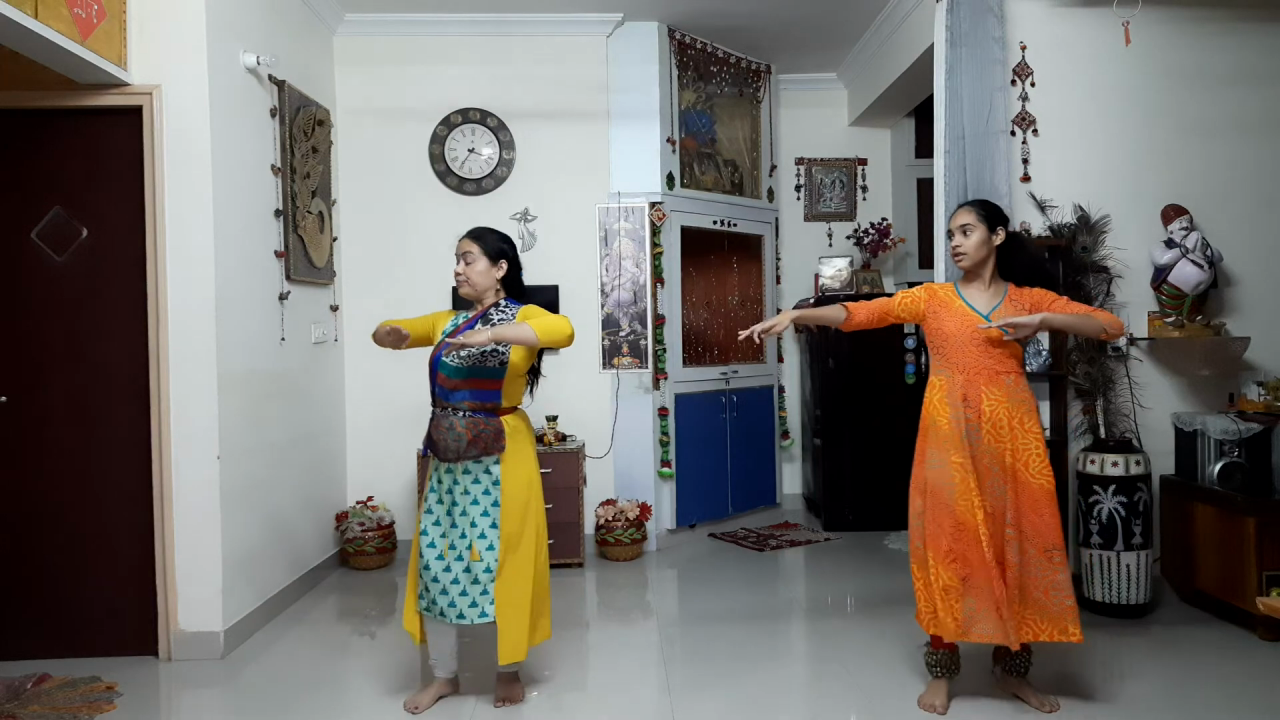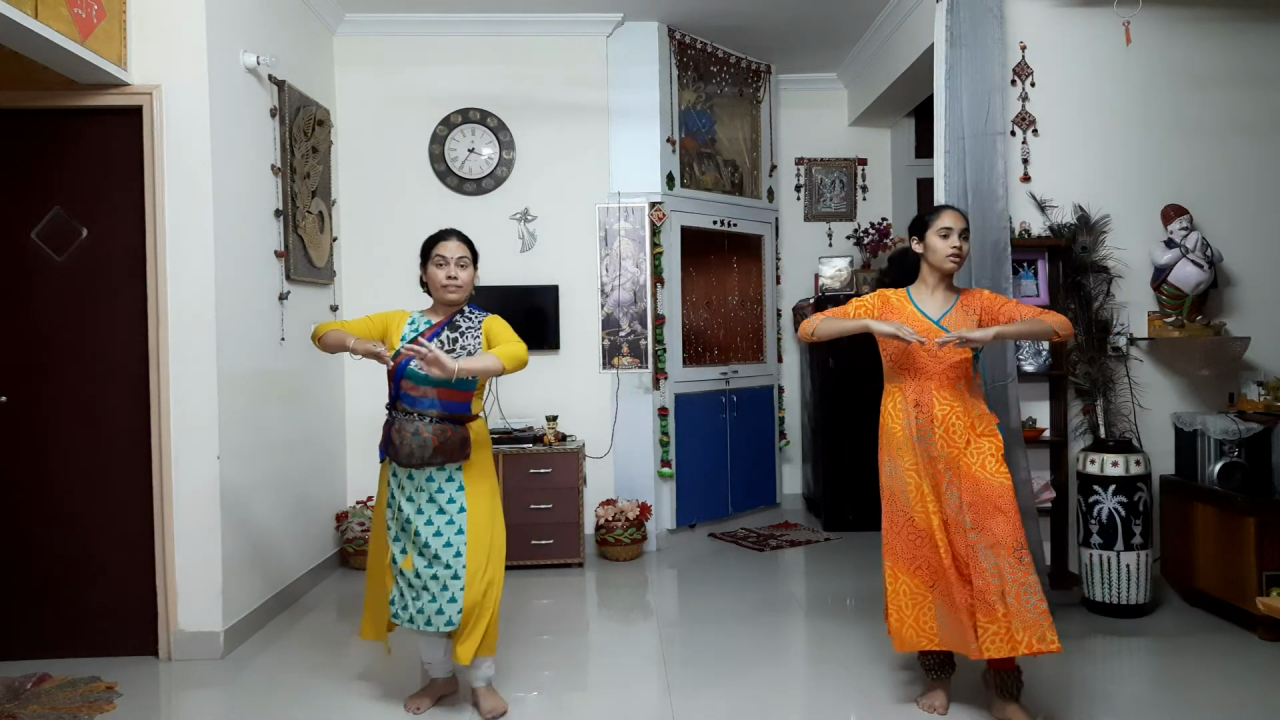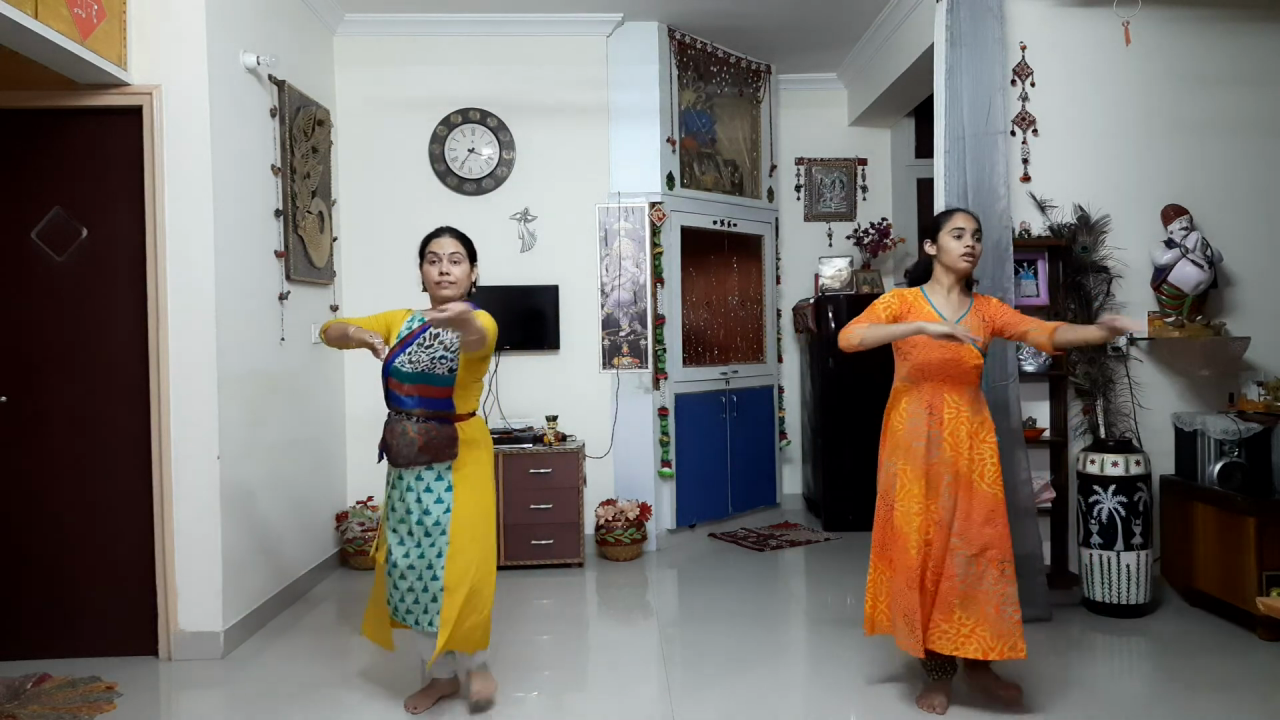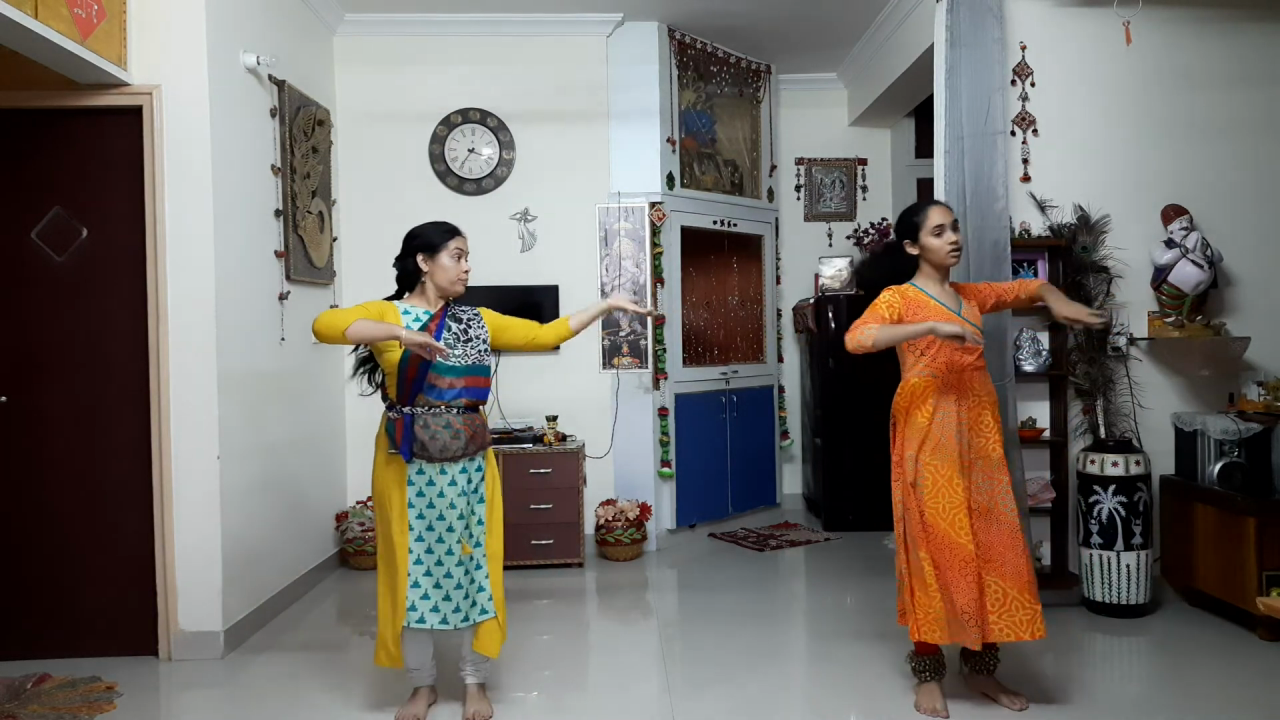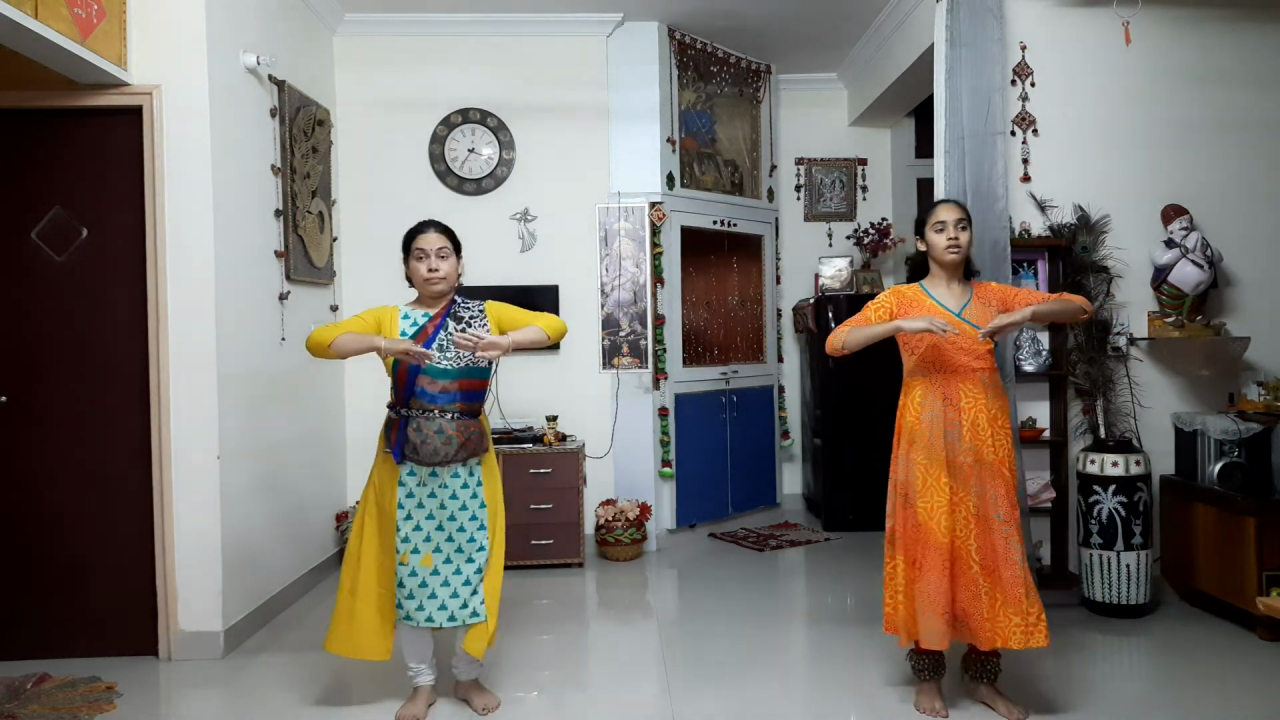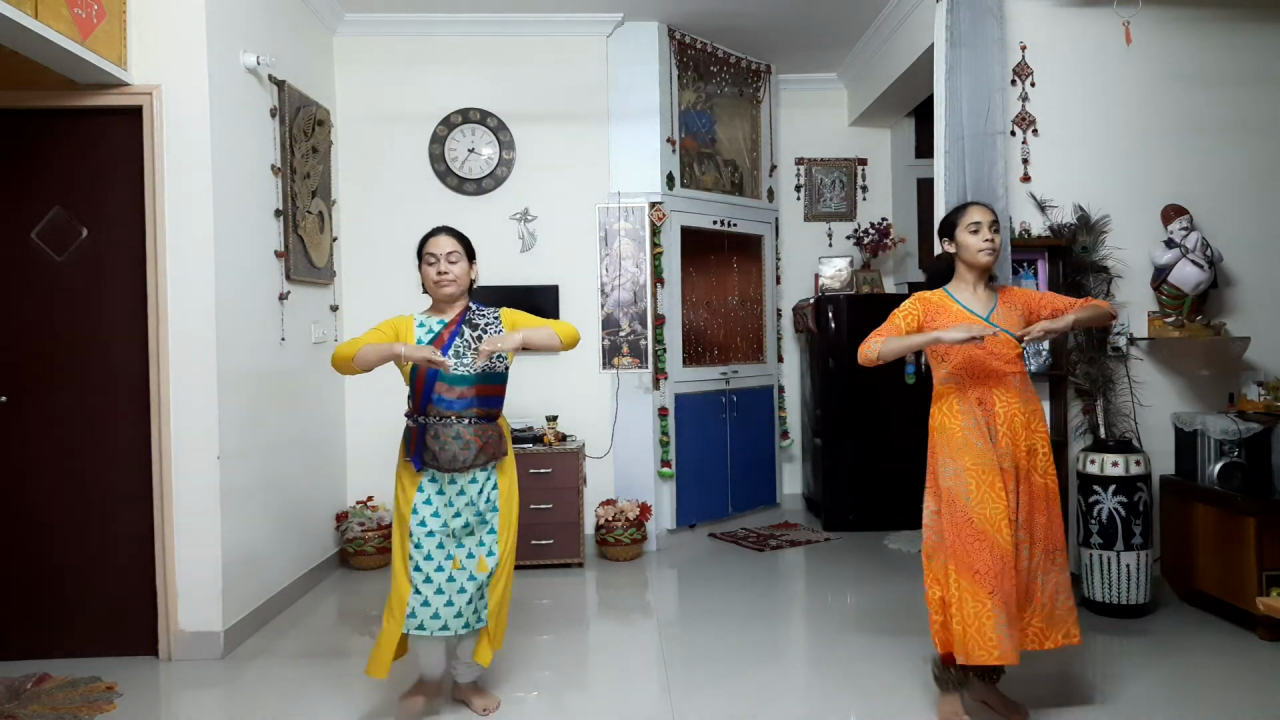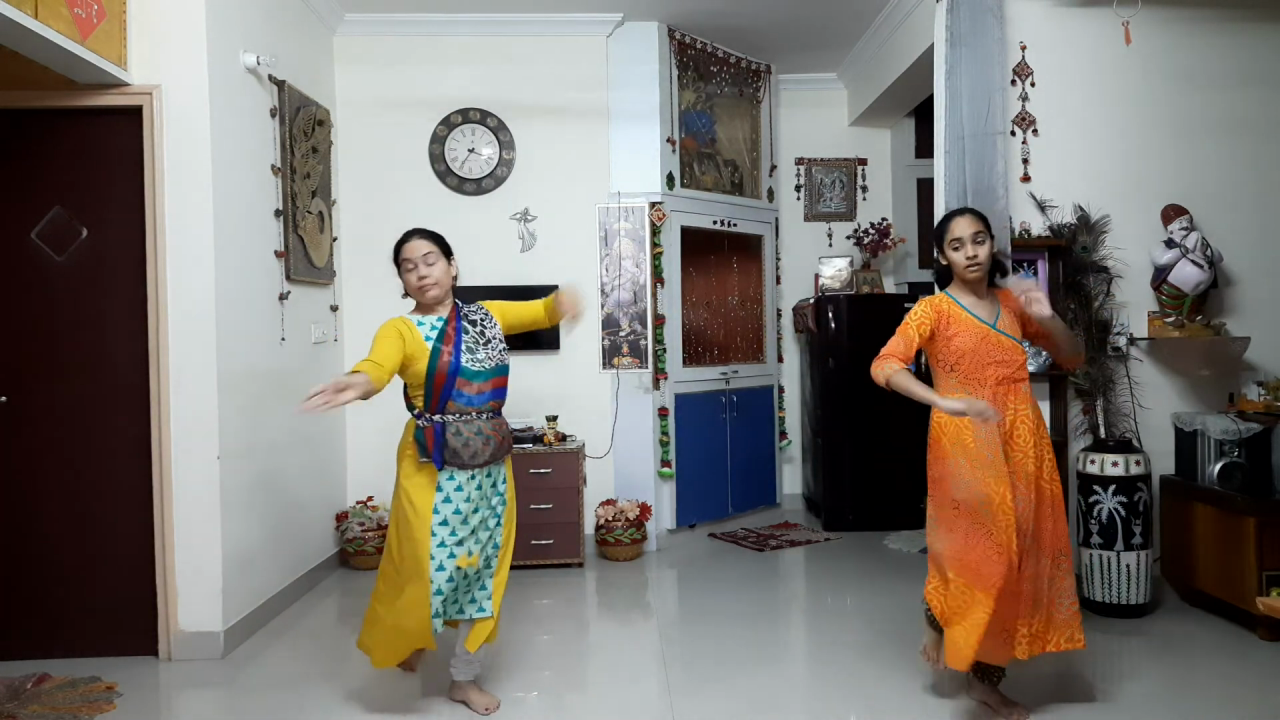
dt=0.7s
person 1, frame 1
left shoulder: (1029, 298)
right shoulder: (930, 297)
left elbow: (1111, 326)
right elbow: (859, 313)
left wrist: (1044, 319)
right wrist: (797, 314)
left hip: (1012, 434)
right hip: (949, 433)
left knee: (1023, 541)
right knee: (950, 544)
left ankle: (1012, 669)
right ankle: (941, 670)
person 1, frame 2
left shoulder: (979, 303)
right shoulder: (883, 302)
left elbow: (1061, 327)
right elbow: (808, 328)
left wrist: (993, 333)
right wrist: (871, 325)
left hip: (970, 440)
right hip: (909, 443)
left knee: (997, 548)
right knee: (920, 553)
right ankle: (937, 674)
person 1, frame 3
left shoulder: (987, 309)
right shoulder: (901, 300)
left elbow: (1046, 334)
right elbow: (848, 338)
left wrist: (1103, 330)
right wrist: (919, 326)
left hip: (969, 439)
right hip: (913, 439)
left knee: (977, 544)
right knee: (918, 546)
left ankle: (978, 663)
right ankle: (938, 670)
person 1, frame 4
left shoulder: (972, 295)
right shoulder: (896, 297)
left elbow: (1033, 287)
right elbow: (856, 339)
left wrist: (1062, 304)
right wrist: (936, 327)
left hip: (980, 430)
right hip: (927, 433)
left knee: (993, 543)
right knee: (936, 546)
left ankle: (982, 669)
right ankle: (928, 675)
person 1, frame 5
left shoulder: (994, 295)
right shoulder: (900, 298)
left elbow: (1081, 307)
right elbow: (836, 342)
left wrist: (1026, 313)
right wrist: (901, 325)
left hip: (985, 435)
right hip: (927, 435)
left knee: (990, 548)
right knee: (926, 546)
left ankle: (983, 676)
right ankle: (927, 676)
person 1, frame 6
left shoulder: (1020, 301)
right shoulder: (926, 304)
left elbow: (1104, 311)
right elbow: (868, 353)
left wrist: (1066, 320)
right wrist: (941, 336)
left hip: (1021, 439)
right hip: (962, 439)
left knee: (1016, 553)
right knee: (968, 553)
left ankle: (985, 677)
person 1, frame 7
left shoulder: (1014, 303)
right shoulder: (932, 310)
left elbow: (1073, 359)
right elbow: (883, 367)
left wrist: (1047, 320)
right wrist: (939, 398)
left hip: (1023, 446)
right hip: (966, 448)
left knee: (1025, 554)
right knee: (977, 552)
left ankle: (984, 677)
right ankle: (938, 620)
person 2, frame 1
left shoulder: (522, 316)
right shoulder: (446, 323)
left elbow: (563, 330)
right elbow: (386, 332)
left wrist: (490, 333)
right wrist: (391, 333)
left hip: (501, 458)
right hip: (446, 460)
left knee: (502, 562)
right knee: (437, 563)
left ankle: (507, 670)
right ankle: (442, 675)
person 2, frame 2
left shoulder: (487, 325)
right shoulder: (397, 323)
left elbow: (517, 354)
right elbow: (323, 333)
left wrist: (454, 367)
right wrist: (358, 345)
left hip: (462, 468)
right hip: (405, 468)
left knee: (472, 573)
right knee: (408, 573)
right ankle: (439, 676)
person 2, frame 3
left shoulder: (469, 322)
right shoulder: (406, 321)
left elbow: (482, 339)
right elbow: (330, 330)
left wrist: (462, 319)
right wrist: (353, 332)
left hip: (459, 461)
right hip: (407, 465)
left knee: (457, 569)
right knee: (408, 568)
left ankle: (475, 662)
right ankle: (439, 673)
person 2, frame 4
left shoulder: (479, 320)
right shoulder: (386, 314)
left elbow: (545, 335)
right elbow: (325, 325)
left wrist: (605, 306)
right wrist: (401, 335)
left hip: (468, 461)
right hip: (408, 463)
left knee: (472, 562)
right knee: (414, 566)
person 2, frame 5
left shoulder: (486, 314)
right shoulder: (387, 319)
left elbow: (554, 326)
right elbow: (318, 341)
left wrist: (503, 341)
right wrist: (382, 345)
left hip: (468, 464)
right hip: (407, 464)
left knee: (471, 565)
right knee: (409, 569)
left ankle: (468, 677)
person 2, frame 6
left shoulder: (501, 320)
right shoulder: (403, 327)
left elbow: (569, 335)
right elbow: (342, 357)
left wrist: (517, 339)
right wrist: (403, 352)
left hip: (486, 469)
right hip: (426, 471)
left knee: (482, 574)
right knee: (425, 576)
left ankle: (466, 679)
right ankle: (427, 676)
person 2, frame 7
left shoulder: (488, 315)
right shoulder: (402, 330)
left elbow: (540, 310)
right elbow: (368, 379)
left wrist: (562, 303)
right wrist: (345, 387)
left hip: (488, 465)
right hip: (433, 467)
left knee: (481, 570)
right knee: (432, 572)
left ankle: (464, 677)
right ankle: (407, 644)
